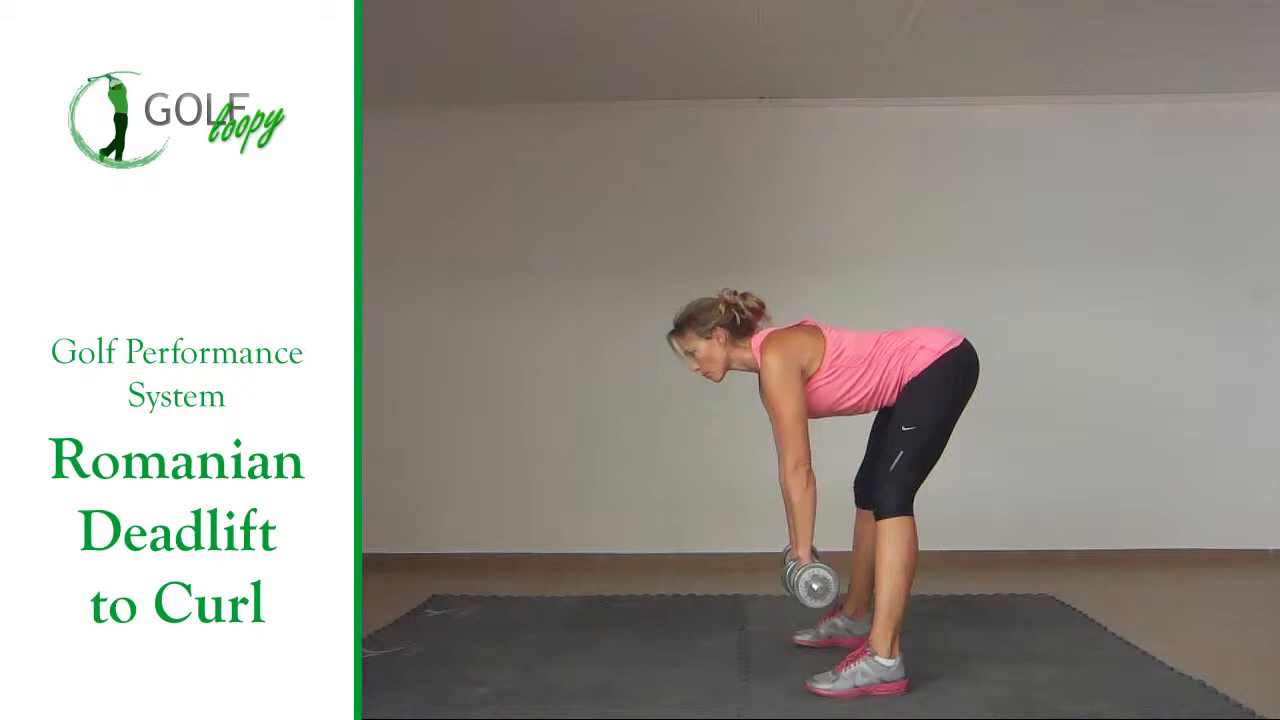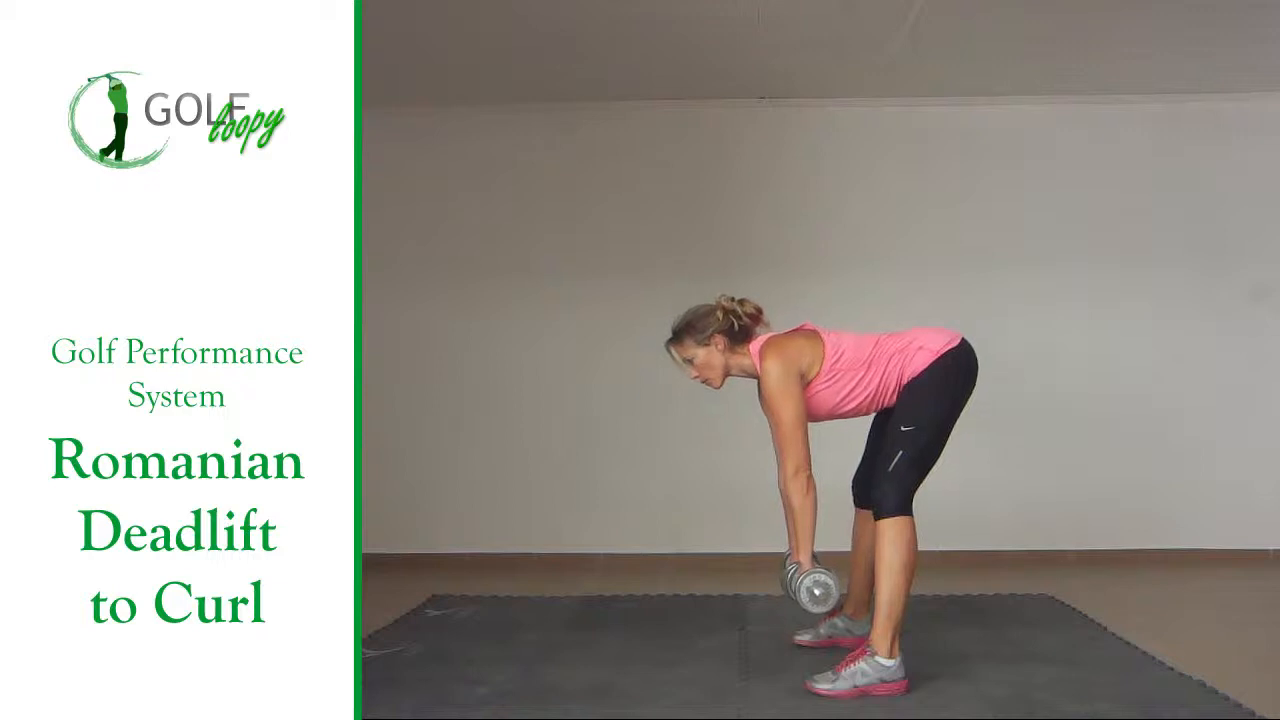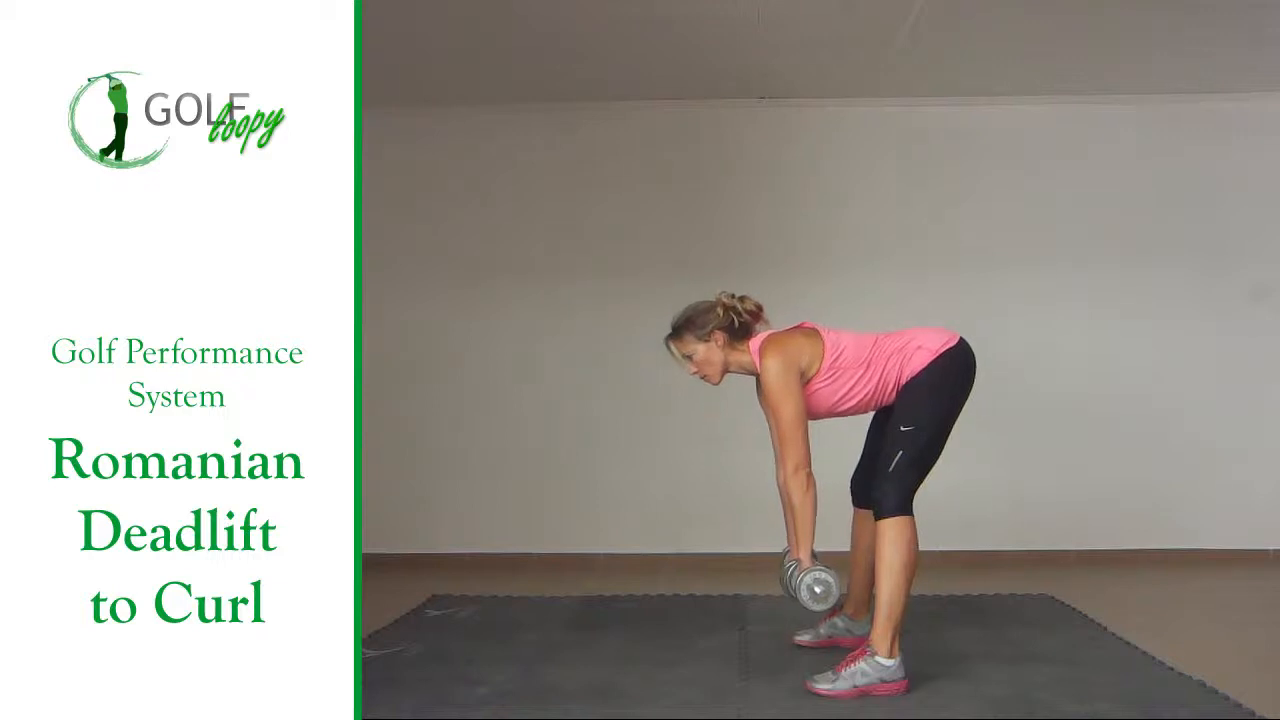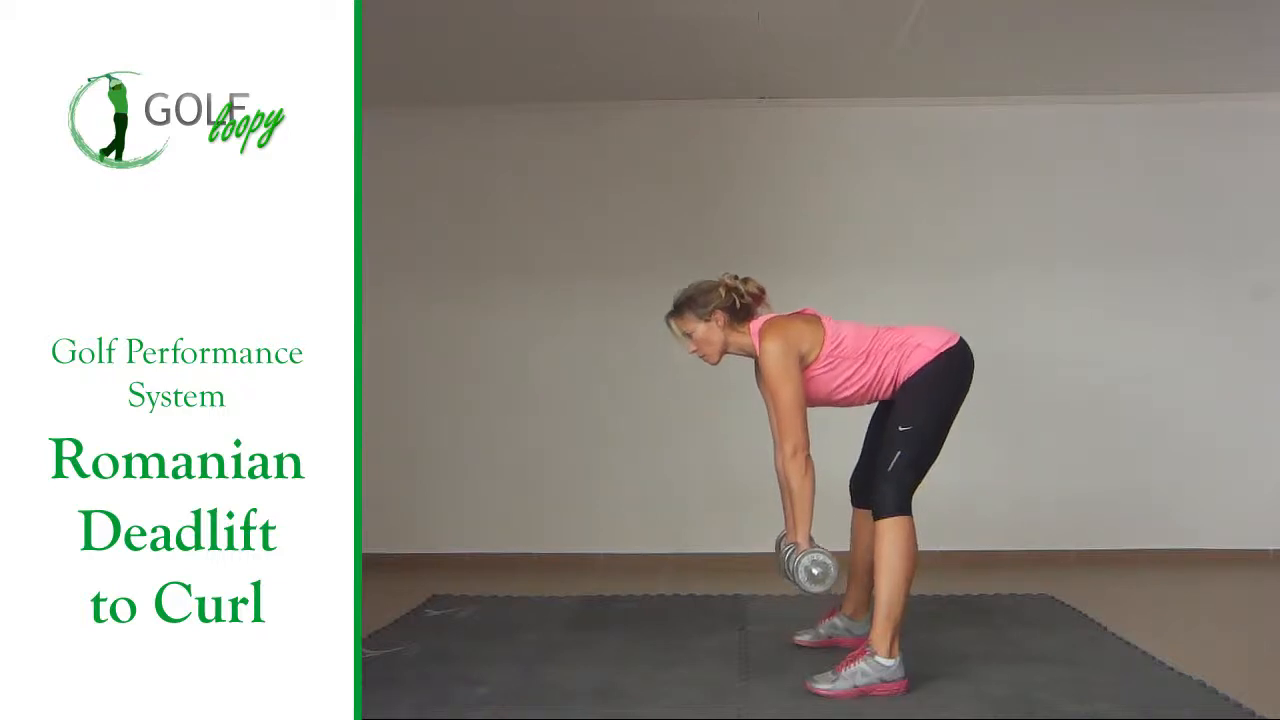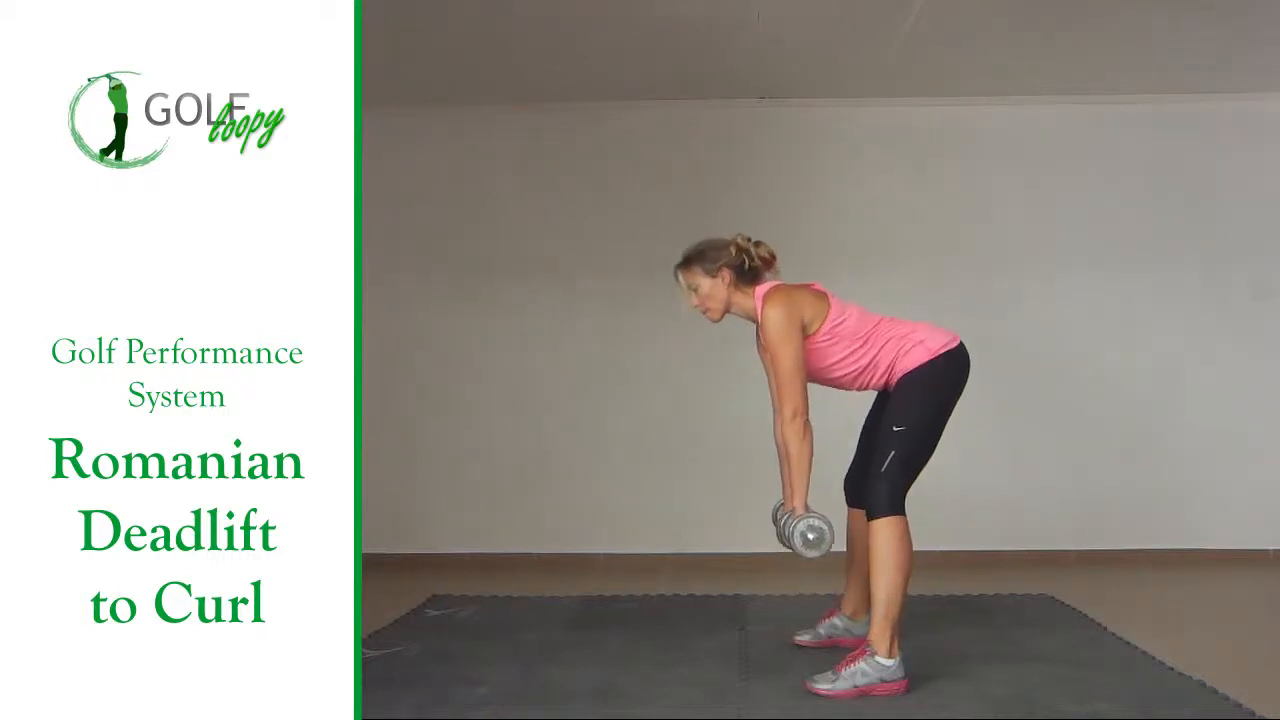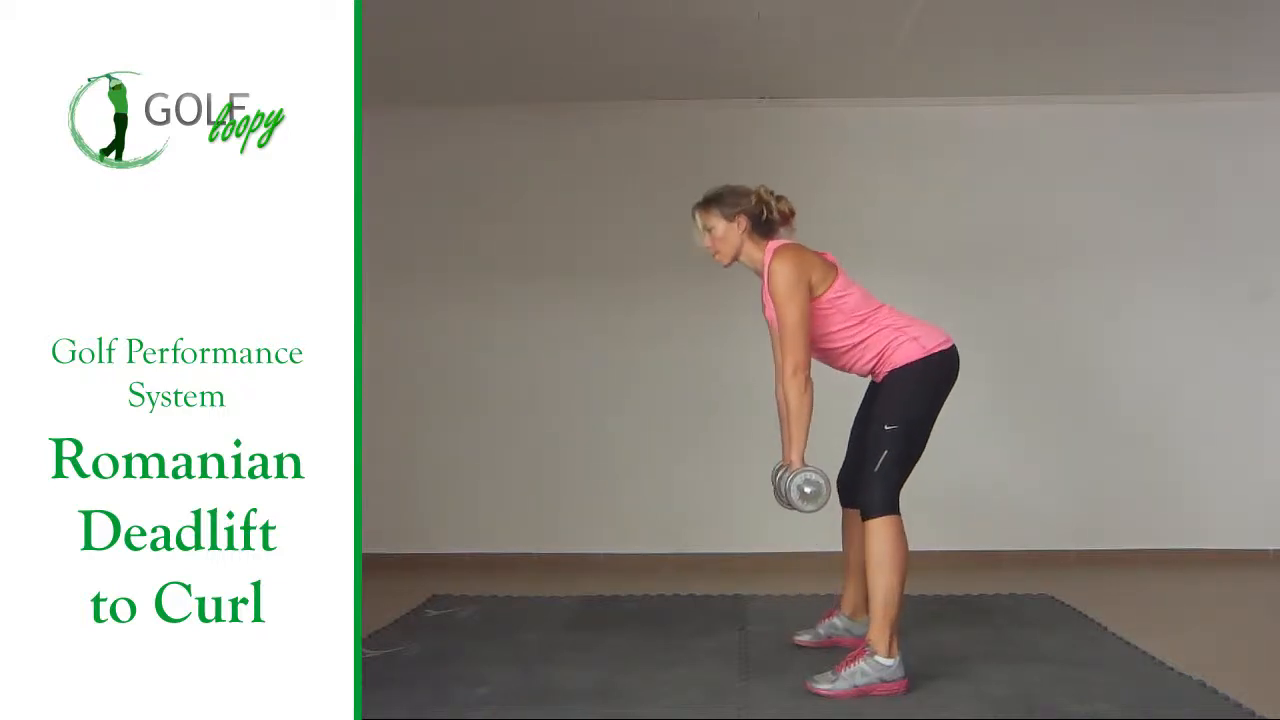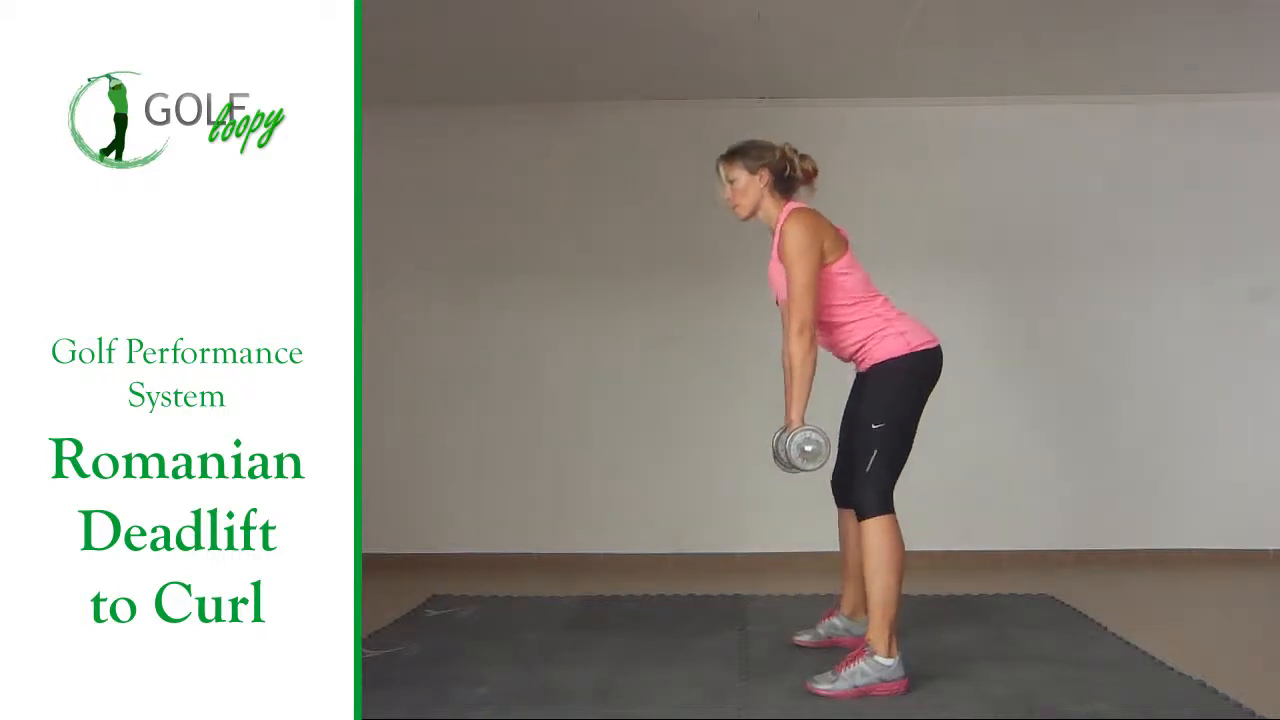
dt=0.2s
person 1, frame 1
left shoulder: (776, 355)
right shoulder: (770, 365)
left elbow: (799, 468)
right elbow: (789, 466)
left wrist: (804, 552)
right wrist: (797, 545)
left hip: (940, 365)
right hip: (920, 372)
left knee: (889, 494)
right knee: (869, 490)
left ankle: (883, 660)
right ankle: (854, 618)
person 1, frame 2
left shoulder: (775, 360)
right shoulder: (768, 372)
left elbow: (799, 474)
right elbow: (788, 472)
left wrist: (804, 558)
right wrist: (796, 550)
left hip: (940, 364)
right hip: (919, 373)
left knee: (889, 494)
right knee: (867, 490)
left ankle: (883, 660)
right ankle: (854, 618)
person 1, frame 3
left shoulder: (775, 358)
right shoulder: (766, 370)
left elbow: (800, 472)
right elbow: (785, 470)
left wrist: (805, 556)
right wrist: (794, 547)
left hip: (938, 365)
right hip: (917, 373)
left knee: (889, 494)
right knee: (866, 489)
left ankle: (883, 659)
right ankle: (854, 618)
person 1, frame 4
left shoulder: (775, 342)
right shoulder: (765, 357)
left elbow: (798, 454)
right elbow: (784, 454)
left wrist: (803, 538)
right wrist: (792, 531)
left hip: (937, 364)
right hip: (915, 372)
left knee: (888, 494)
right knee: (864, 489)
left ankle: (883, 660)
right ankle: (853, 618)
person 1, frame 5
left shoulder: (777, 307)
right shoulder: (766, 325)
left elbow: (797, 419)
right elbow: (783, 421)
left wrist: (800, 503)
right wrist: (789, 499)
left hip: (933, 363)
right hip: (912, 369)
left knee: (882, 494)
right knee: (860, 488)
left ankle: (883, 660)
right ankle: (853, 617)
person 1, frame 6
left shoulder: (785, 262)
right shoulder: (771, 279)
left elbow: (798, 373)
right elbow: (785, 378)
left wrist: (797, 459)
right wrist: (788, 458)
left hip: (920, 361)
right hip: (902, 367)
left knee: (875, 495)
right knee: (852, 488)
left ankle: (883, 659)
right ankle: (852, 617)
person 1, frame 7
left shoulder: (798, 226)
right shoulder: (783, 239)
left elbow: (803, 332)
right elbow: (793, 338)
left wrist: (798, 421)
right wrist: (790, 420)
left hip: (902, 358)
right hip: (884, 363)
left knee: (869, 496)
right knee: (847, 487)
left ankle: (883, 659)
right ankle: (853, 617)
